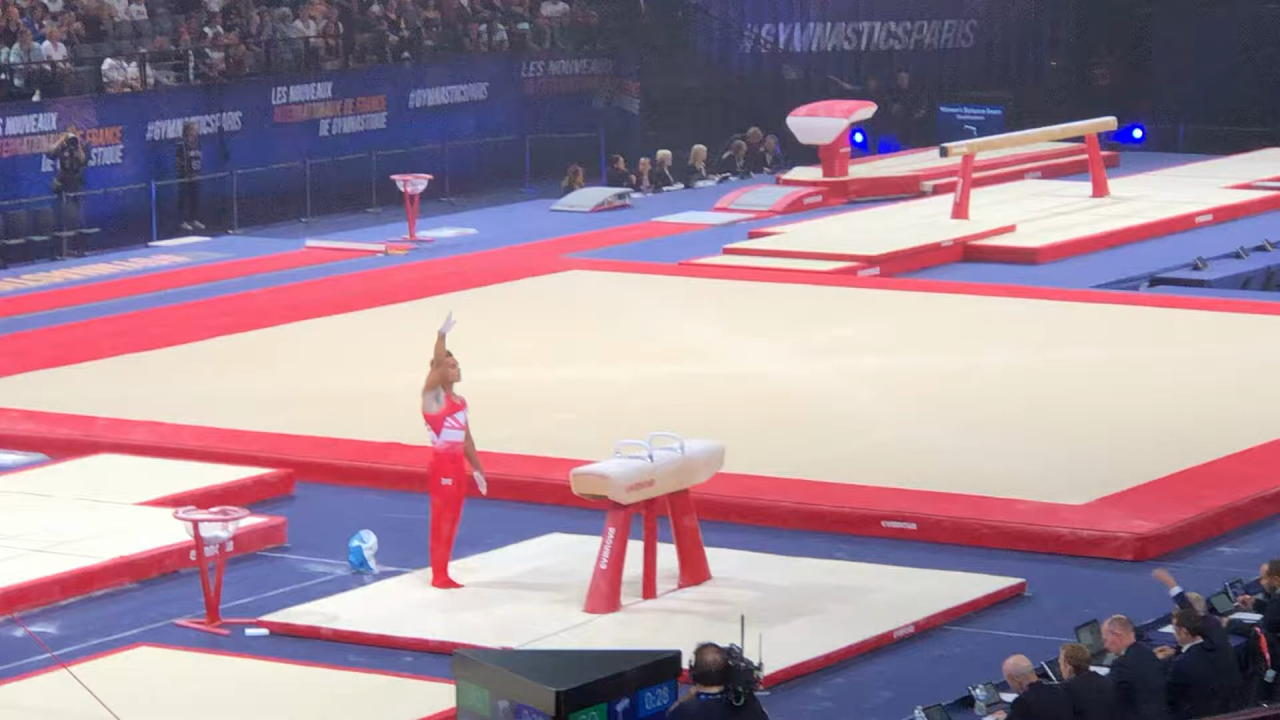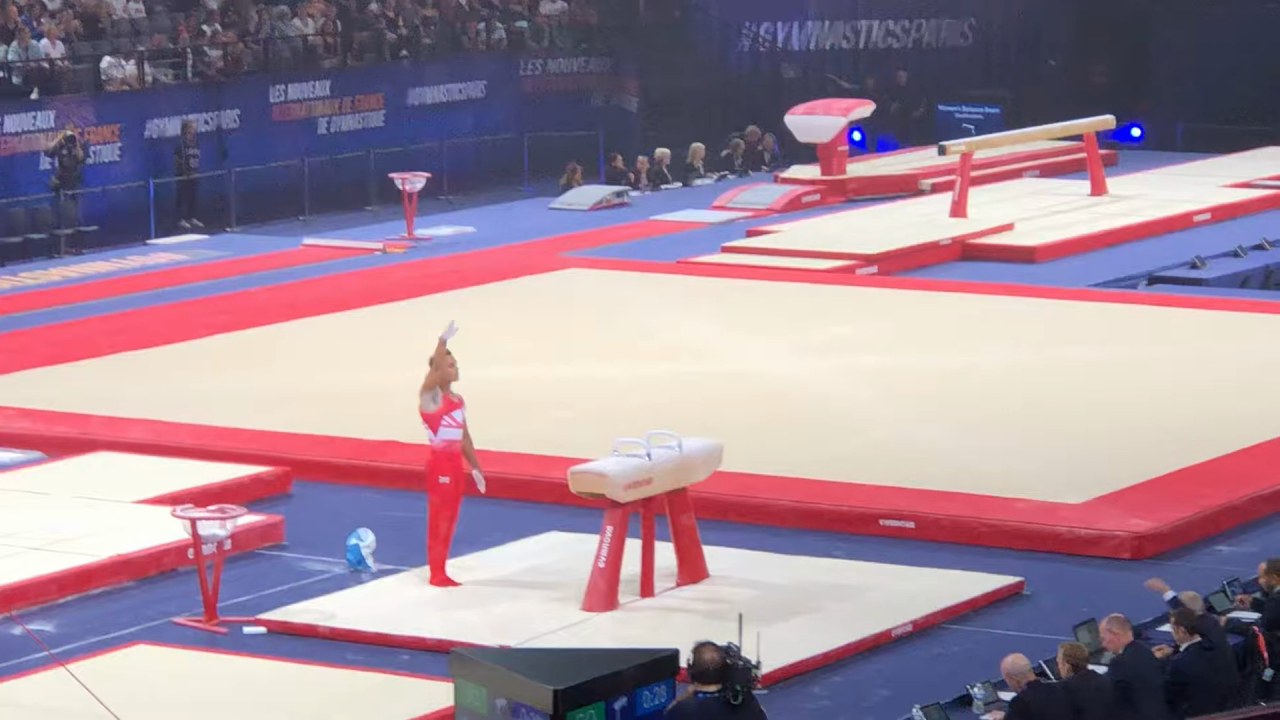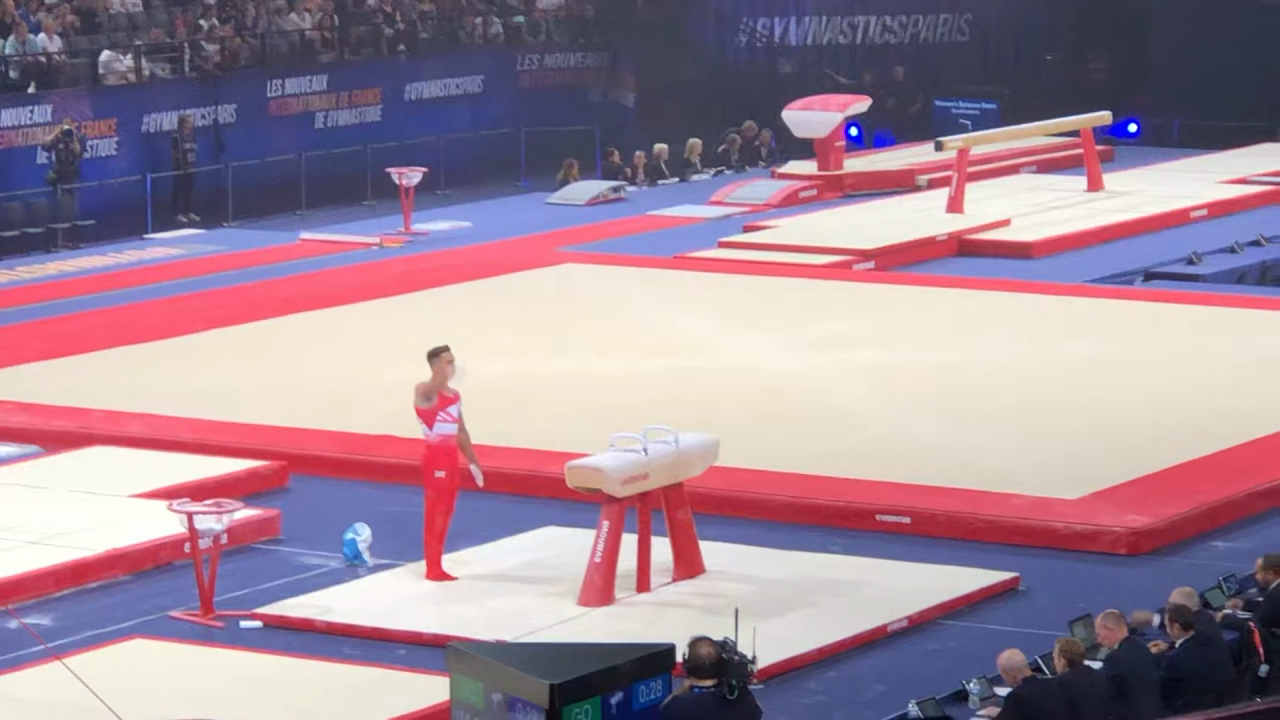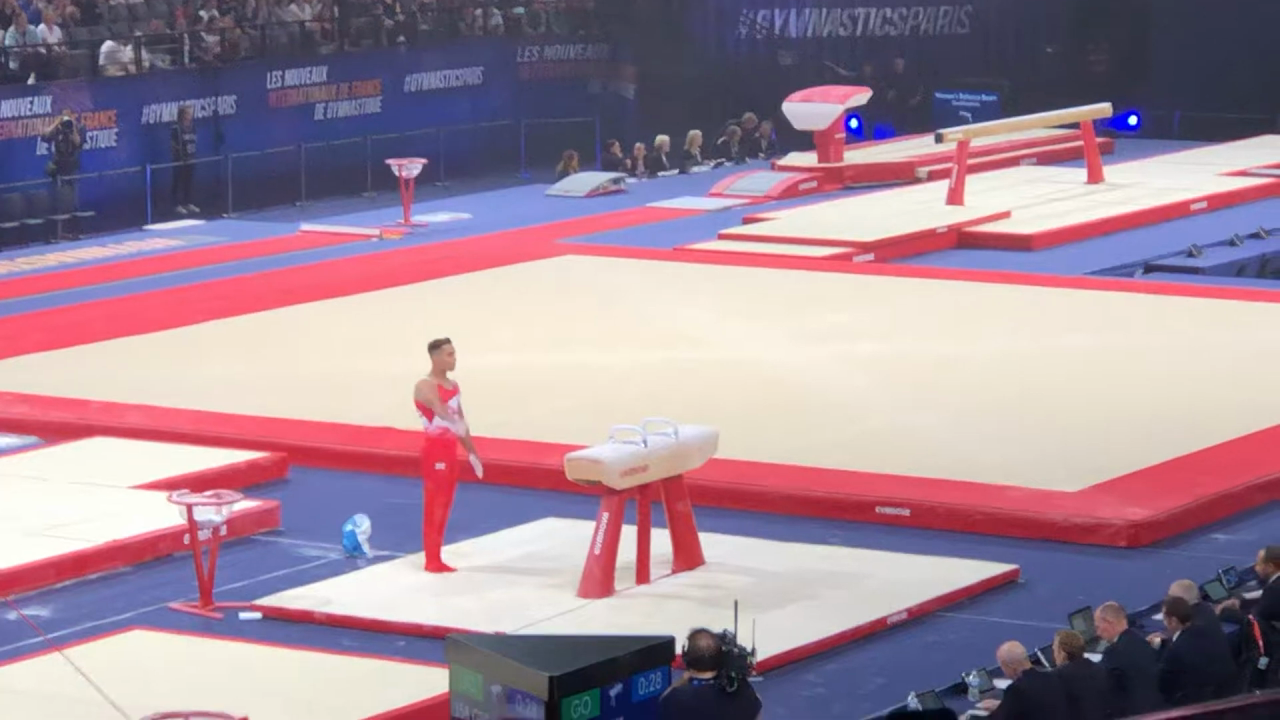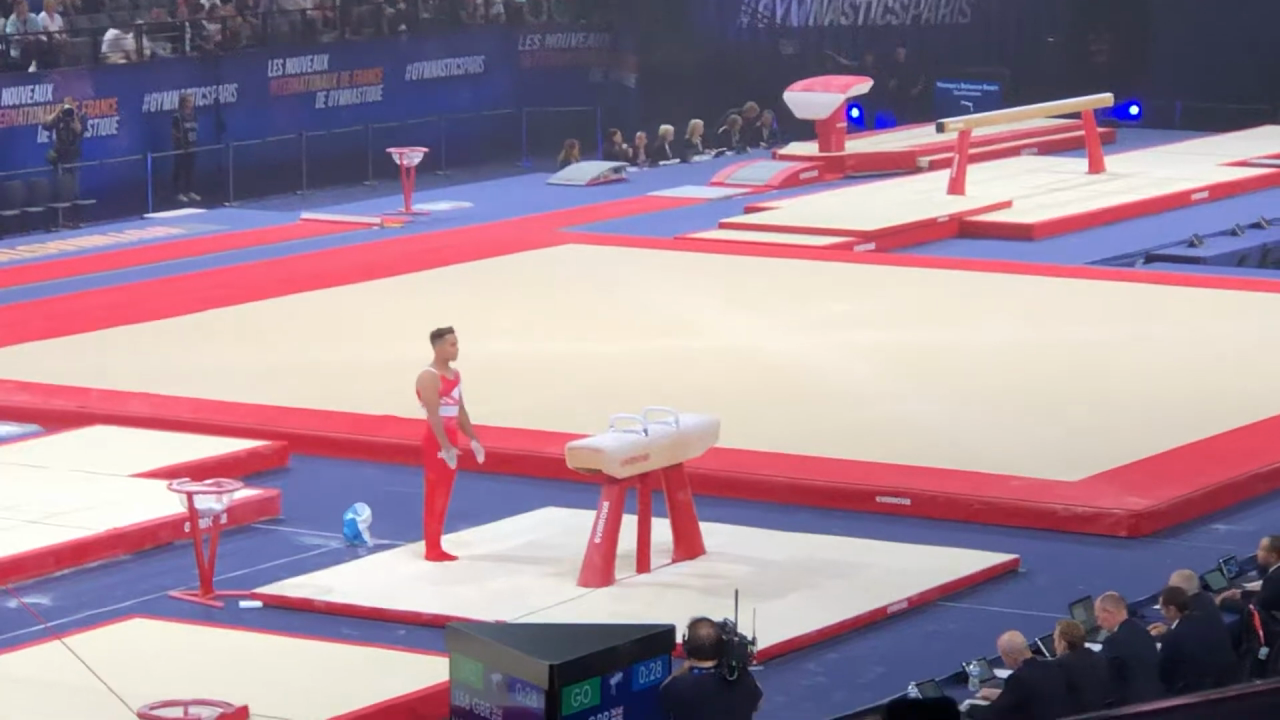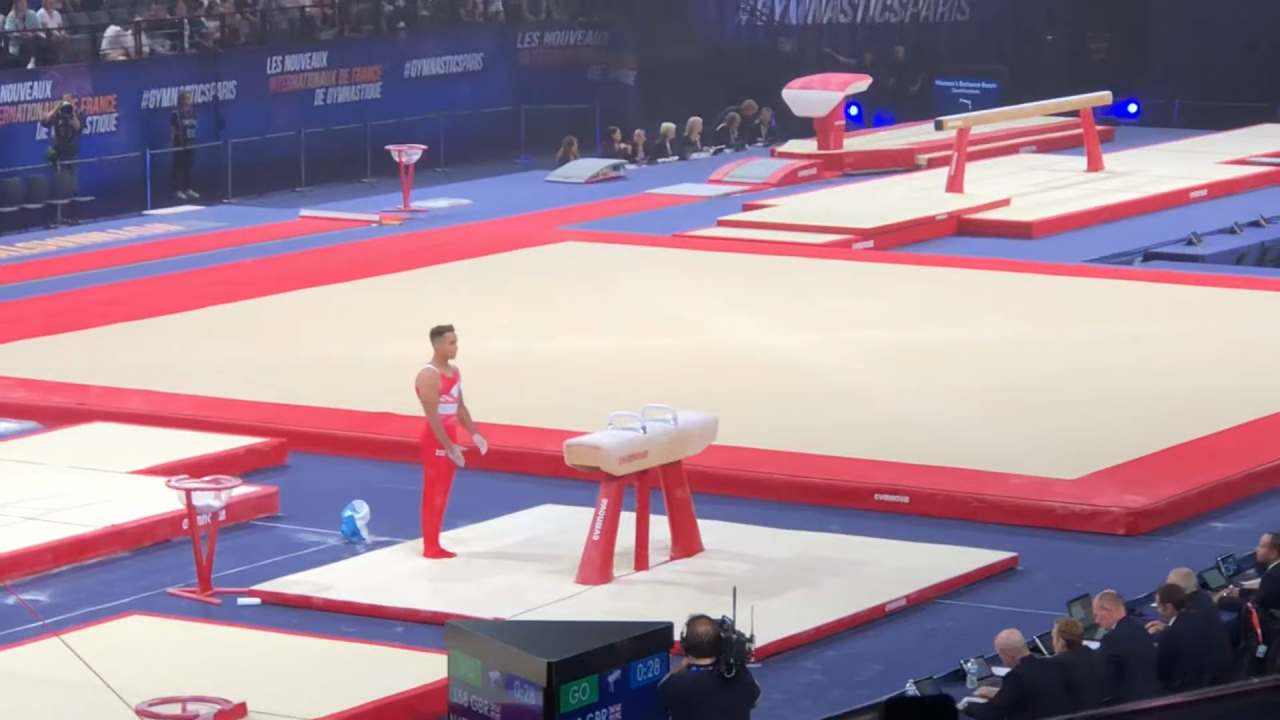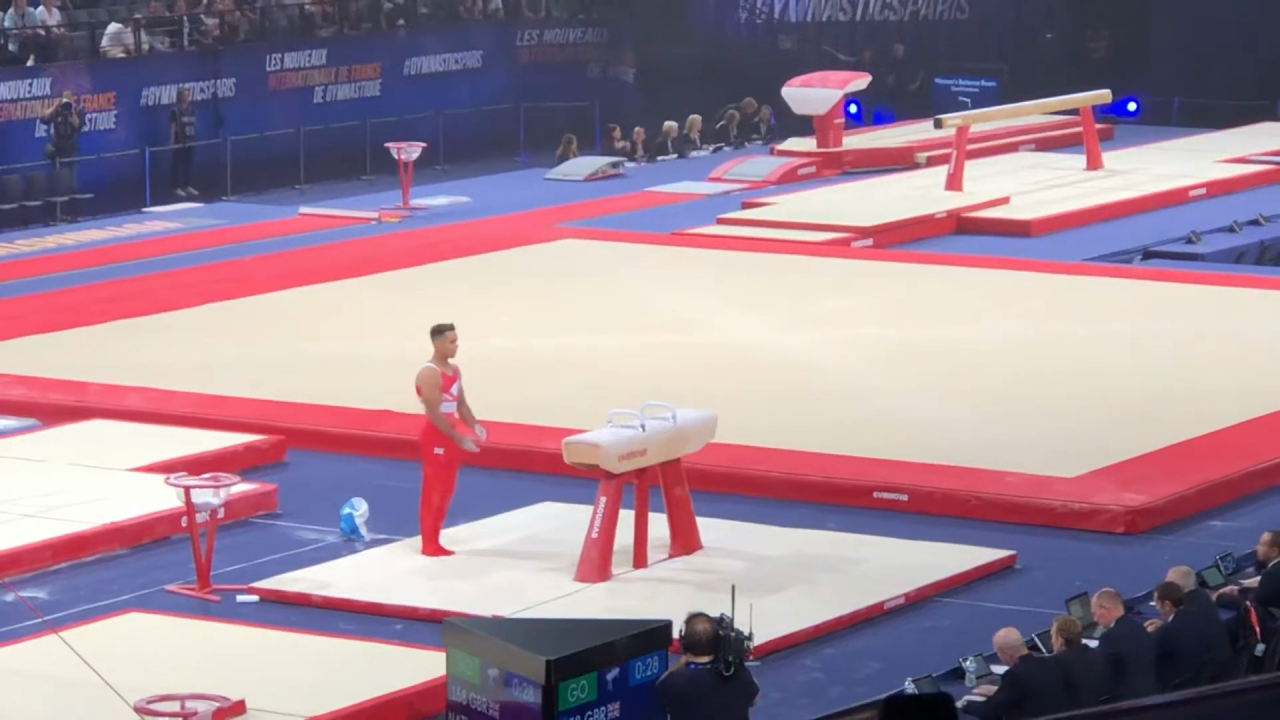
dt=0.1s
person 1, frame 1
left shoulder: (461, 401)
right shoulder: (432, 395)
right elbow: (437, 366)
left wrist: (477, 469)
right wrist: (443, 333)
left hip: (458, 467)
right hip: (442, 467)
left knee: (452, 523)
right knee: (441, 523)
left ankle: (443, 574)
right ankle: (438, 576)
person 1, frame 2
left shoulder: (458, 399)
right shoulder: (430, 394)
right elbow: (435, 368)
left wrist: (475, 467)
right wrist: (443, 341)
left hip: (456, 464)
right hip: (440, 465)
left knee: (450, 521)
right knee: (439, 520)
left ankle: (441, 571)
right ankle: (436, 574)
person 1, frame 3
left shoulder: (455, 394)
right shoulder: (425, 392)
right elbow: (430, 386)
left wrist: (473, 462)
right wrist: (446, 376)
left hip: (451, 459)
right hip: (436, 460)
left knee: (445, 516)
right knee: (434, 516)
left ankle: (437, 567)
right ankle: (432, 569)
person 1, frame 4
left shoulder: (454, 386)
right shoulder: (426, 386)
right elbow: (434, 406)
left wrist: (472, 452)
right wrist: (452, 423)
left hip: (450, 451)
right hip: (435, 451)
left knee: (444, 507)
right knee: (434, 507)
left ankle: (437, 558)
right ankle: (431, 560)
person 1, frame 5
left shoulder: (455, 374)
right shoulder: (428, 377)
right elbow: (433, 416)
left wrist: (473, 440)
right wrist: (445, 447)
left hip: (451, 440)
right hip: (436, 442)
left knee: (443, 497)
right knee: (435, 496)
left ankle: (437, 546)
right ankle: (432, 549)
person 1, frame 6
left shoulder: (454, 372)
right shoulder: (428, 375)
right elbow: (432, 415)
left wrist: (474, 433)
right wrist: (449, 447)
left hip: (450, 437)
right hip: (436, 439)
left knee: (443, 494)
right knee: (433, 493)
left ankle: (435, 543)
right ankle: (430, 546)
person 1, frame 7
left shoulder: (454, 370)
right shoulder: (429, 374)
left elbow: (461, 404)
right elbow: (434, 414)
left wrist: (474, 425)
right wrist: (460, 438)
left hip: (450, 436)
right hip: (434, 437)
left knee: (445, 492)
right knee: (433, 492)
left ankle: (434, 539)
right ankle: (428, 544)
